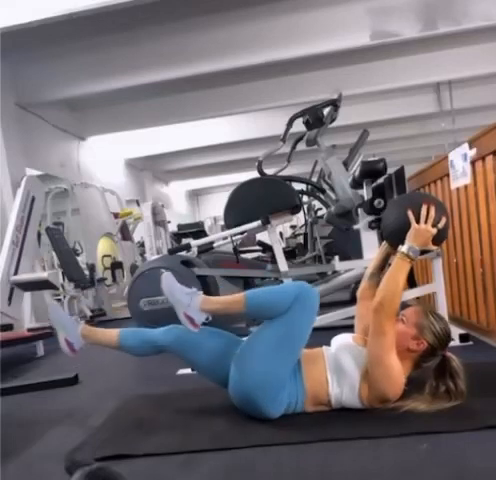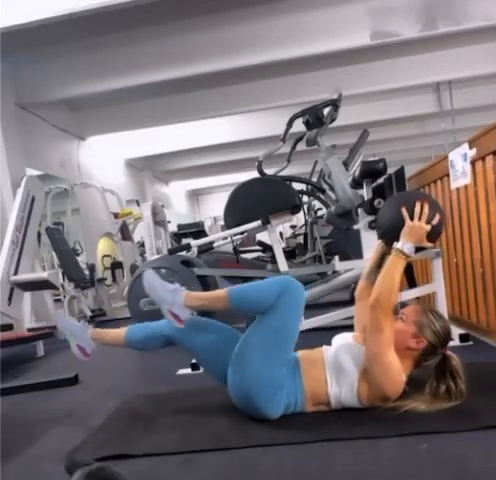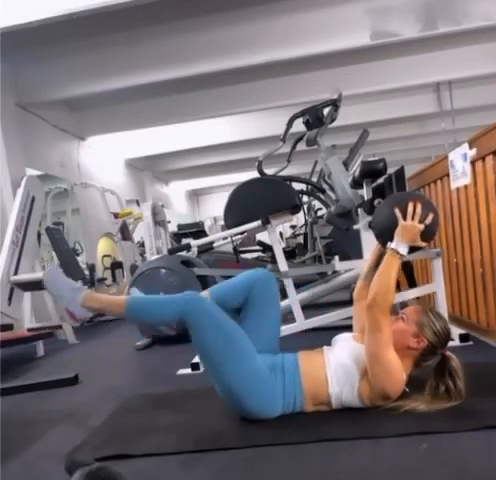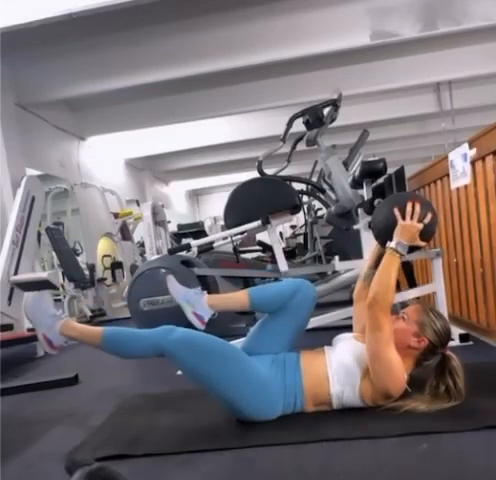
dt=0.4s
person 1, frame 1
left shoulder: (389, 381)
right shoulder: (370, 351)
left elbow: (379, 311)
right elbow: (366, 297)
left wrist: (410, 251)
right wrist: (386, 248)
left hip: (262, 391)
right hip: (257, 376)
left knee: (304, 294)
right knee: (172, 336)
left ankle: (200, 304)
right ankle: (83, 334)
person 1, frame 2
left shoulder: (389, 378)
right shoulder: (373, 349)
left elbow: (378, 308)
right elbow: (364, 296)
left wrist: (405, 247)
right wrist: (385, 244)
left hip: (261, 391)
right hip: (257, 376)
left knee: (289, 288)
right knee: (179, 328)
left ankle: (186, 300)
right ankle: (93, 338)
person 1, frame 3
left shoulder: (389, 379)
right shoulder: (369, 349)
left elbow: (375, 307)
right elbow: (363, 296)
left wrist: (400, 246)
right wrist: (381, 247)
left hip: (259, 393)
right hip: (268, 368)
left knee: (192, 305)
right knee: (260, 279)
left ankle: (87, 301)
right ankle: (170, 317)
person 1, frame 4
left shoulder: (390, 378)
right shoulder: (371, 350)
left elbow: (375, 307)
right elbow: (362, 296)
left wrist: (399, 246)
right wrist: (381, 246)
left hip: (260, 392)
right hip: (265, 365)
left knee: (169, 338)
right knee: (302, 290)
left ankle: (65, 330)
right ankle: (206, 305)
